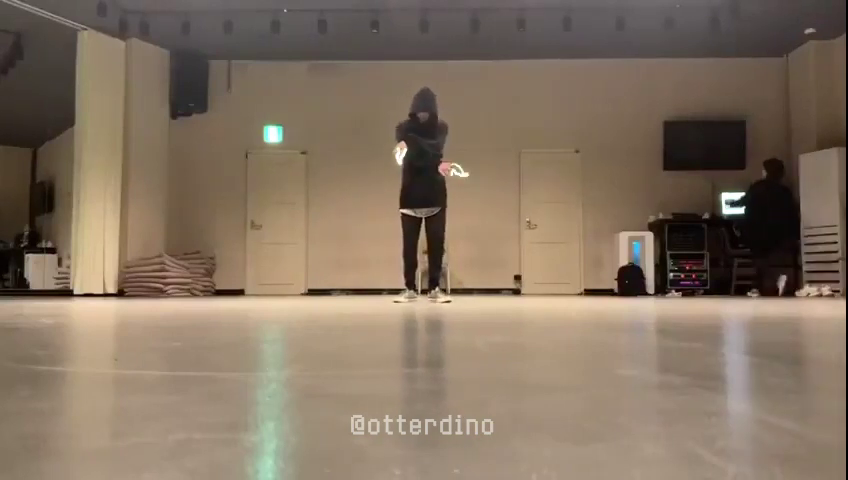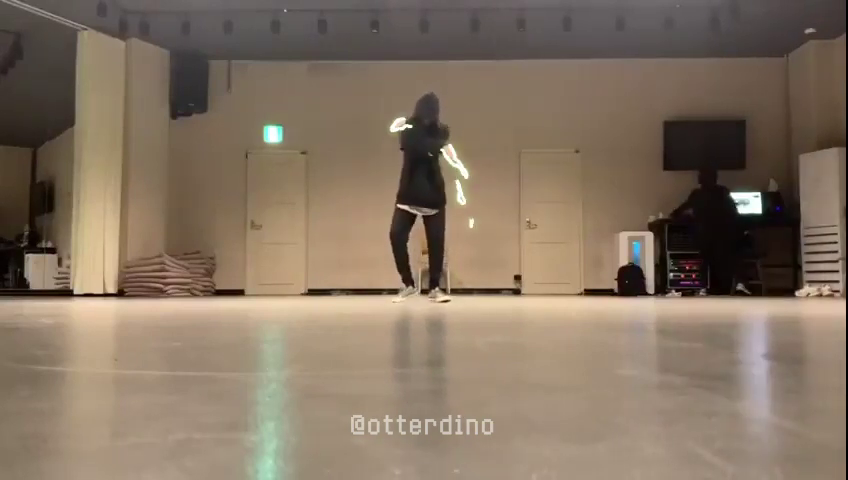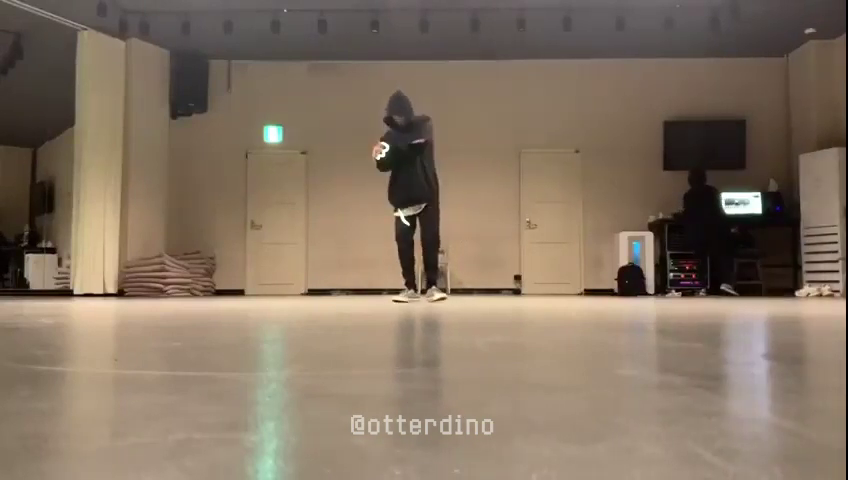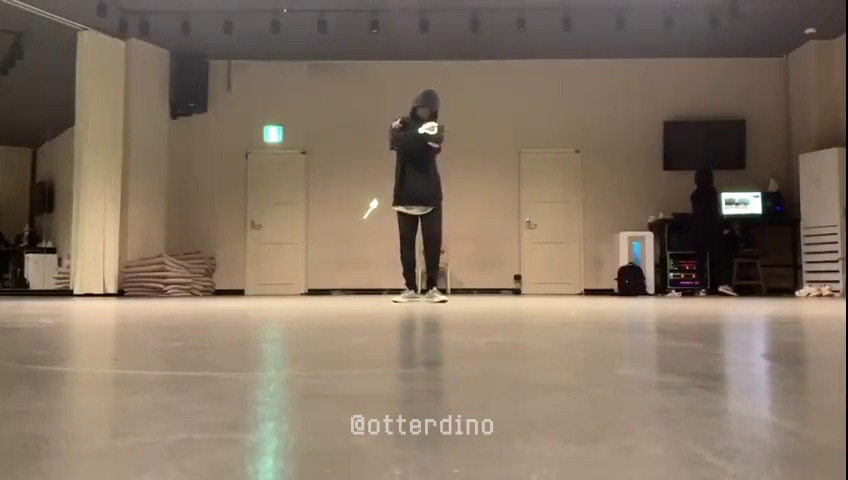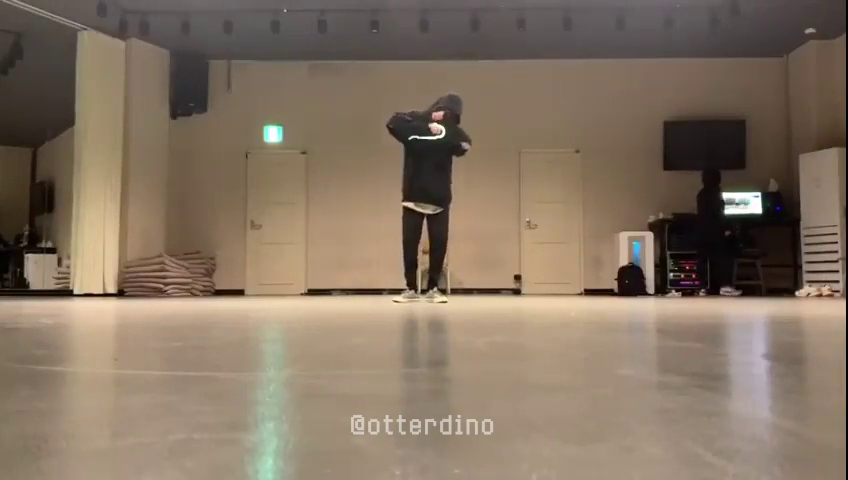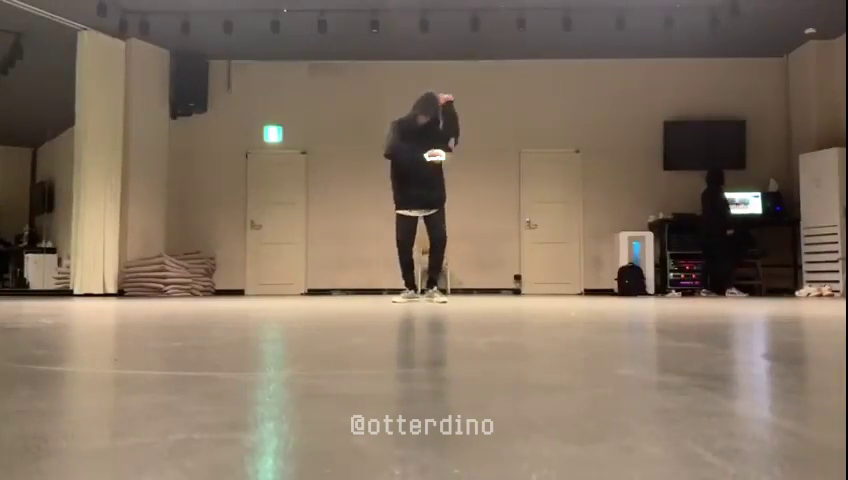
dt=0.7s
person 1, frame 1
left shoulder: (440, 127)
right shoulder: (404, 128)
left elbow: (434, 146)
right elbow: (413, 152)
left wrist: (412, 142)
right wrist: (437, 163)
left hip: (435, 193)
right hip: (411, 195)
left knee: (436, 242)
right knee: (409, 243)
left ankle: (434, 288)
right ankle: (410, 288)
person 1, frame 2
left shoulder: (441, 131)
right shoulder: (408, 126)
left elbow: (436, 148)
right elbow: (410, 143)
right wrist: (435, 147)
left hip: (433, 194)
right hip: (409, 193)
left knee: (436, 241)
right knee: (397, 235)
left ankle: (434, 287)
right ankle: (407, 283)
person 1, frame 3
left shoulder: (423, 124)
right shoulder: (391, 135)
left elbow: (421, 141)
right elbow: (384, 165)
left wrist: (392, 143)
right wrist: (379, 154)
left hip: (426, 193)
right hip: (402, 195)
left knee: (430, 239)
right knee: (403, 240)
left ankle: (432, 286)
right ankle: (410, 287)
person 1, frame 4
left shoulder: (435, 128)
right shoulder: (402, 124)
left elbow: (433, 146)
right elbow: (398, 143)
left wrist: (406, 133)
right wrist: (420, 132)
left hip: (430, 194)
right hip: (406, 194)
left knee: (433, 241)
right knee: (406, 241)
left ankle: (432, 288)
right ankle: (410, 288)
person 1, frame 5
left shoulder: (450, 130)
right shoulder: (417, 120)
left elbow: (464, 146)
right elbow: (393, 123)
left wrist: (449, 122)
right wrist: (425, 128)
left hip: (439, 196)
right hip: (414, 194)
left knee: (439, 242)
right knee: (409, 242)
left ankle: (433, 288)
right ankle: (411, 288)
person 1, frame 6
left shoulder: (435, 129)
right shoulder: (400, 127)
left elbow: (450, 142)
right elbow: (391, 151)
left wrist: (448, 108)
right wrist: (423, 156)
left hip: (433, 197)
right hip: (406, 197)
left knee: (439, 239)
right knee: (404, 243)
left ankle: (432, 287)
right ankle: (410, 288)
person 2, frame 1
left shoulder: (758, 186)
right shoulder: (784, 190)
left elbow: (745, 200)
right elbow: (793, 212)
left wrist: (732, 203)
right wrist: (795, 235)
left hip: (758, 229)
right hip: (777, 231)
left knee: (760, 258)
right knee: (764, 258)
left ankle: (780, 276)
right ankle: (757, 289)
person 2, frame 2
left shoulder: (696, 194)
right shoulder: (723, 192)
left elbow: (683, 208)
right elbow: (733, 212)
left wrist: (675, 214)
right wrist: (738, 230)
left hip: (705, 233)
right hip: (725, 231)
left knee: (710, 260)
right knee: (730, 258)
left ankle: (711, 289)
person 2, frame 3
left shoulder: (688, 195)
right shoulder: (712, 191)
left elbow: (686, 215)
right elbow: (718, 210)
right wrist: (727, 227)
left hip: (696, 232)
right hip: (714, 229)
left knee: (702, 259)
right knee: (722, 255)
right ankle: (724, 283)
person 2, frame 4
left shoulder: (694, 195)
right shoulder: (712, 192)
right elbow: (716, 213)
right wrist: (723, 228)
left hip: (699, 232)
right hip: (712, 231)
left knee: (702, 259)
right knee: (722, 257)
right ankle: (723, 284)
person 2, frame 5
left shoulder: (701, 194)
right shoulder: (715, 193)
right elbow: (718, 213)
right wrist: (725, 229)
left hip: (703, 231)
right hip: (715, 231)
left knee: (705, 259)
right knee: (723, 258)
left ankle: (706, 287)
right ankle: (724, 286)
person 2, frame 6
left shoulder: (705, 194)
right shoulder: (718, 193)
right elbow: (724, 212)
right wrist: (728, 228)
left hip: (708, 232)
right hip: (718, 232)
left knee: (709, 260)
right knee: (726, 259)
left ankle: (707, 288)
right ankle: (729, 288)
